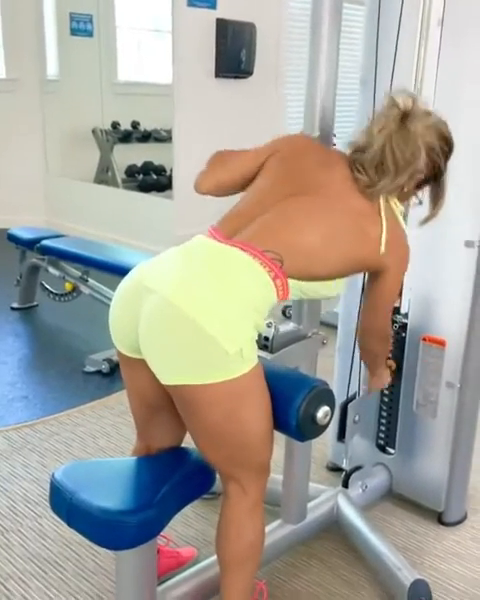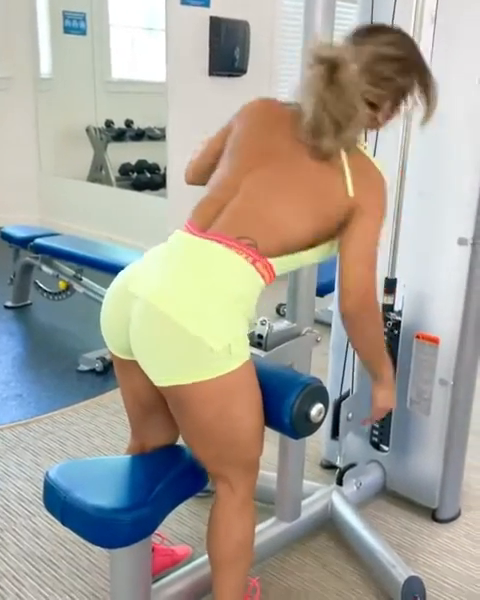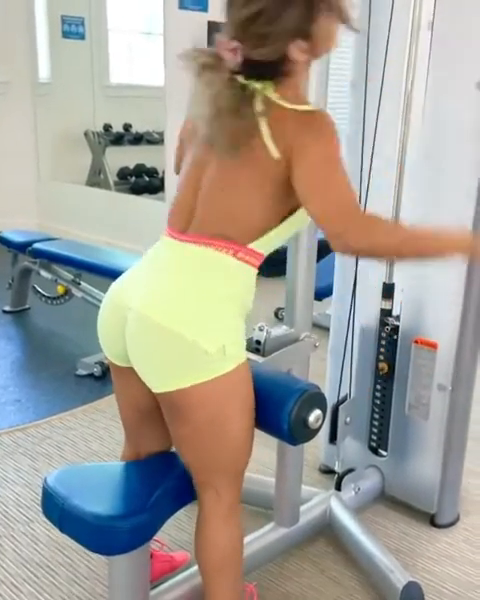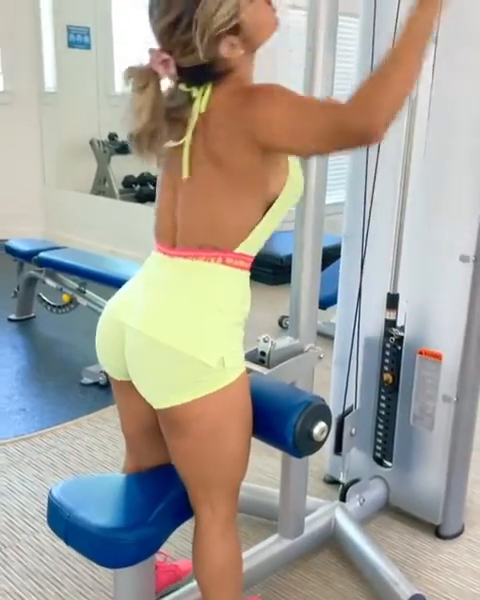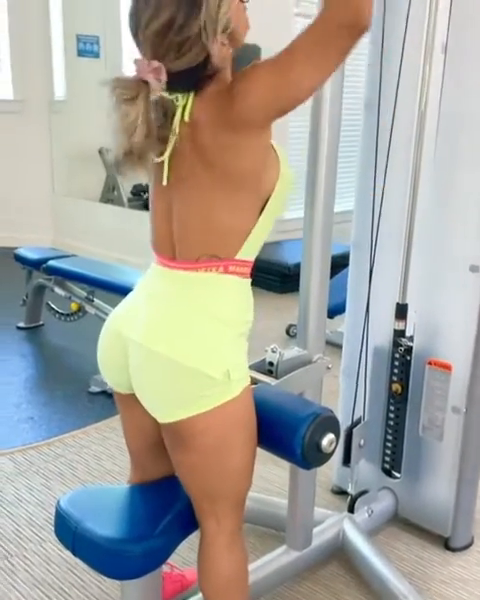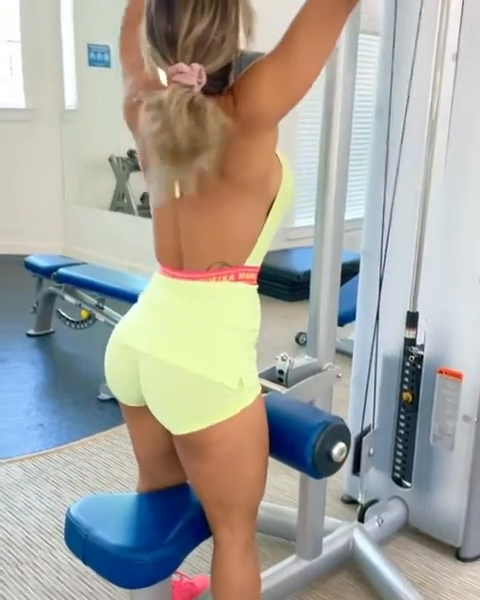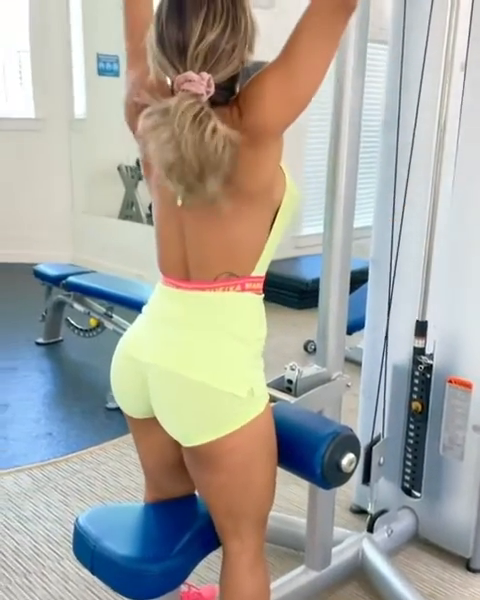
dt=0.2s
person 1, frame 1
left shoulder: (301, 150)
right shoulder: (389, 239)
left elbow: (208, 180)
right elbow: (373, 335)
right wrist: (378, 370)
left hip: (141, 286)
right hip: (203, 321)
left knee: (155, 447)
right knee: (246, 484)
person 1, frame 2
left shoulder: (260, 113)
right shoulder: (364, 183)
right elbow: (356, 302)
right wrist: (383, 377)
left hip: (132, 287)
right hip: (196, 319)
left knee: (149, 446)
right knee: (236, 483)
person 1, frame 3
left shoulder: (214, 95)
right shoulder: (304, 128)
right elbow: (351, 232)
left hip: (127, 297)
right hip: (193, 322)
left knee: (143, 453)
right knee: (220, 494)
person 1, frame 4
left shoulder: (176, 101)
right shoulder: (252, 110)
right elbow: (361, 123)
left hip: (128, 313)
right hip: (191, 335)
left knee: (144, 469)
right knee: (217, 508)
person 1, frame 5
left shoulder: (157, 108)
right shoulder: (235, 109)
left hip: (130, 328)
right hip: (194, 348)
left knee: (151, 484)
right knee: (222, 522)
person 1, frame 6
left shoulder: (151, 111)
right shoulder: (247, 115)
left hip: (136, 339)
right hip: (206, 358)
left knee: (158, 492)
right knee: (234, 531)
person 1, frame 7
left shoulder: (151, 119)
right shoulder: (253, 124)
left hip: (142, 351)
right hip: (213, 368)
left knee: (165, 503)
right knee: (244, 542)
